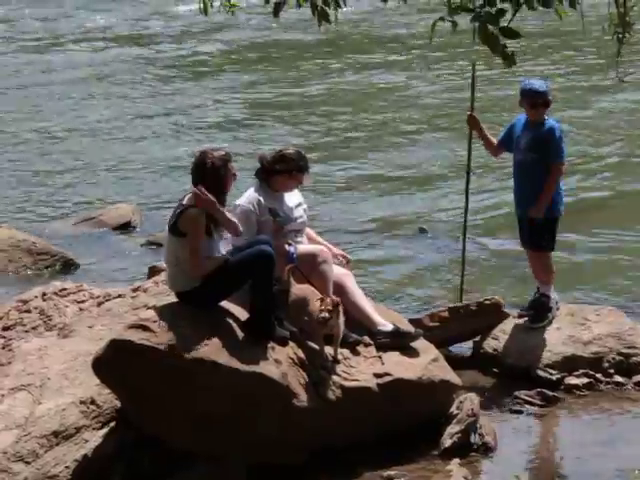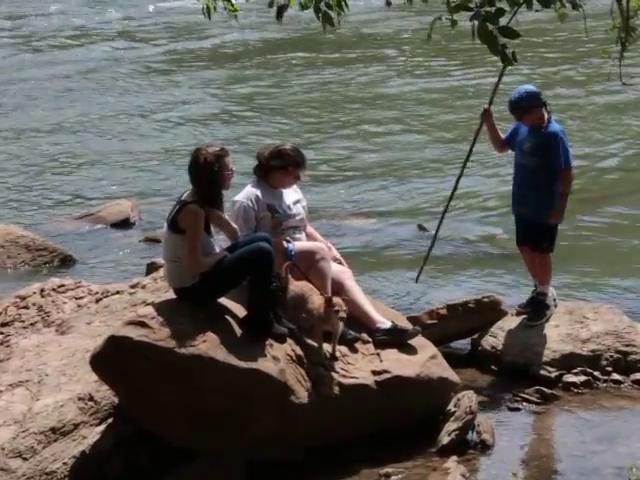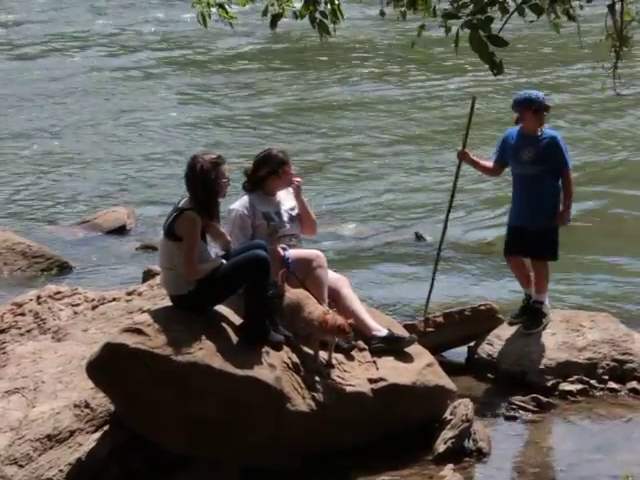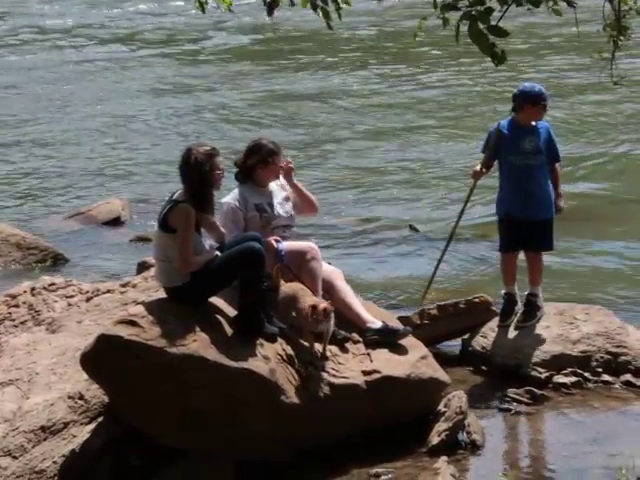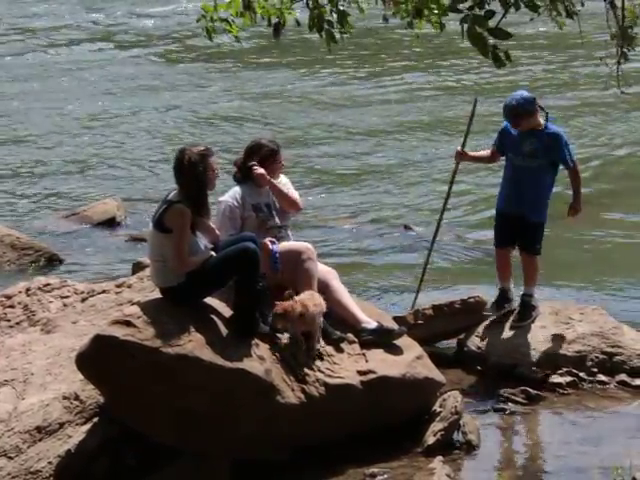
dt=1s
person 1, frame 1
left shoulder: (551, 130)
right shoulder: (518, 123)
left elbow: (557, 170)
right elbow: (496, 150)
left wrist: (542, 204)
right wrist: (479, 128)
left hip: (545, 205)
right hip: (524, 203)
left knee: (540, 253)
right knee: (531, 251)
left ankle: (548, 300)
right ankle: (542, 293)
person 1, frame 2
left shoulder: (554, 134)
right shoulder: (522, 127)
left elbow: (567, 173)
right elbow: (501, 146)
left wrist: (559, 208)
right wrist: (489, 123)
left hip: (544, 207)
right hip: (523, 204)
left knee: (540, 252)
right knee: (525, 248)
left ankle: (546, 298)
right ankle: (540, 291)
person 1, frame 3
left shoulder: (552, 139)
right shoulder: (510, 138)
left elbow: (566, 176)
right elbow: (495, 169)
left wrist: (566, 207)
right wrist: (471, 160)
left hip: (545, 215)
right hip: (519, 213)
left knee: (539, 261)
right knee: (512, 257)
left ankle: (540, 307)
right ankle: (531, 298)
person 1, frame 4
left shoulder: (544, 130)
right shoulder: (501, 131)
left elbow: (553, 164)
right elbow: (488, 162)
left wrist: (558, 193)
right wrist: (479, 170)
left hip: (540, 207)
right hip: (510, 207)
left knee: (534, 254)
right knee: (508, 254)
left ankle: (534, 300)
right ankle: (510, 298)
person 1, frame 5
left shoulder: (554, 136)
right shoulder: (508, 130)
left elbow: (573, 168)
right elbow: (493, 156)
left wrist: (576, 199)
right wrist: (468, 156)
left hip: (533, 208)
right hip: (507, 204)
left knee: (529, 254)
right knee: (501, 250)
left ankle: (529, 300)
right ankle: (505, 296)
person 2, frame 1
left shoulder: (293, 195)
right shoulder: (250, 203)
left wrist: (331, 247)
left hip: (303, 261)
left knee: (344, 276)
right knee: (320, 254)
left ankle: (380, 327)
person 2, frame 2
left shoulder: (292, 191)
right shoulder: (248, 199)
left elbow: (304, 227)
left wrist: (331, 248)
left hip: (302, 258)
left knee: (343, 273)
right knee: (318, 251)
left ankle: (379, 325)
person 2, frame 3
left shoulder: (286, 195)
right shoulder: (243, 208)
left elbow: (311, 230)
right elbow: (237, 251)
left wrist: (299, 198)
right wrist: (268, 251)
left hip: (299, 266)
left knee: (339, 282)
right knee: (315, 258)
left ankle: (375, 333)
person 2, frame 4
left shoulder: (281, 185)
right shoulder: (235, 201)
left elbow: (313, 209)
left wrist: (291, 181)
left hip: (293, 258)
left knee: (333, 274)
right knee: (309, 250)
left ankle: (371, 325)
person 2, frame 5
left shoulder: (279, 181)
right shoulder: (233, 200)
left elbow: (296, 207)
left wrist: (269, 181)
left knee: (328, 275)
left ankle: (365, 325)
person 3, frame 1
left shoulder: (199, 201)
right shoulder: (194, 213)
left elbow: (237, 230)
right elbow: (196, 268)
left wrist: (216, 209)
right wrist: (225, 259)
left hip: (202, 275)
right hip: (193, 290)
left knee: (263, 243)
right knee: (263, 256)
left ankle: (270, 317)
right ankle: (260, 325)
person 3, frame 2
left shoulder: (199, 198)
right shoulder: (194, 209)
left elbow: (234, 236)
right elbow: (194, 264)
left wrist: (219, 218)
right wrist: (222, 255)
left hip: (198, 275)
right hip: (192, 286)
left knee: (262, 239)
right knee: (262, 253)
left ankle: (269, 313)
right ankle: (258, 322)
person 3, frame 3
left shoulder: (194, 206)
right shoulder: (191, 216)
left elbow: (226, 244)
right elbow: (191, 271)
right wrist: (218, 261)
left hip: (194, 283)
right hip: (188, 294)
left knee: (258, 246)
right knee: (258, 260)
left ankle: (266, 320)
right ankle: (255, 329)
person 3, frame 4
left shoulder: (187, 197)
right shoulder: (185, 209)
left elbow: (220, 237)
right elbow: (185, 264)
right wrist: (212, 254)
left hip: (188, 276)
right hip: (183, 286)
left knee: (253, 239)
right knee: (253, 253)
left ankle: (261, 313)
right ankle: (250, 322)
person 3, frame 5
left shoulder: (181, 197)
right shoulder: (180, 209)
left elbow: (213, 236)
right elbow: (180, 264)
right wrist: (208, 255)
left hip: (182, 277)
right hip: (178, 286)
left knee: (248, 239)
right knee: (248, 253)
left ankle: (259, 313)
right ankle: (246, 322)
